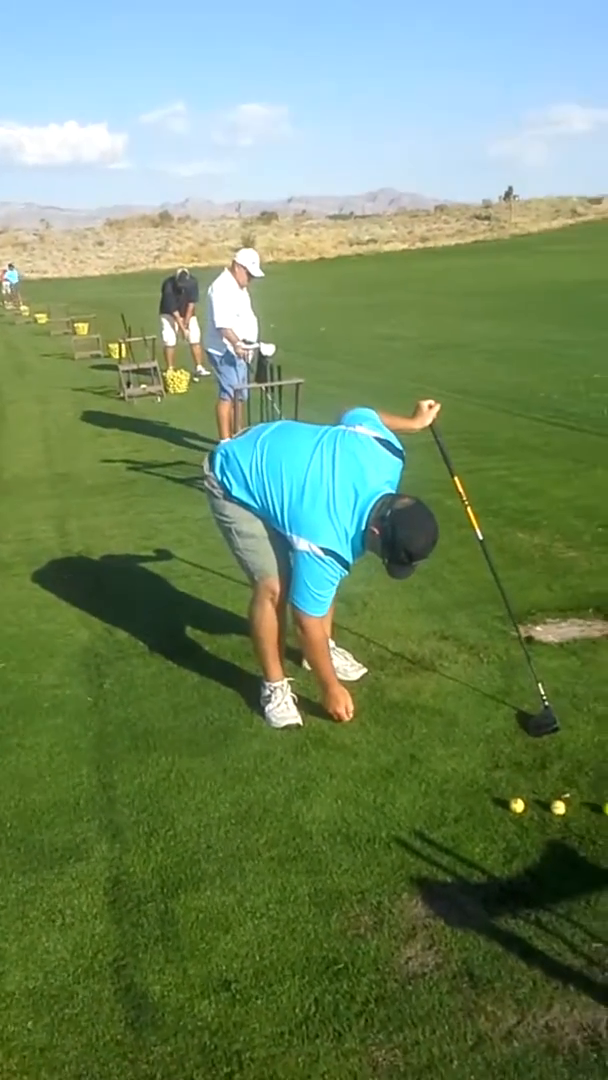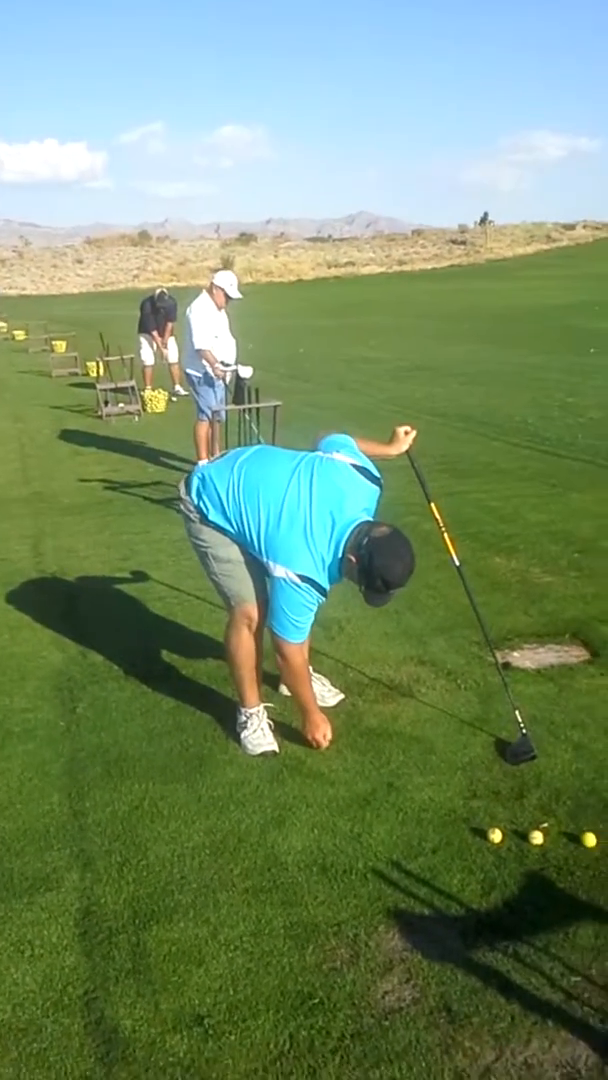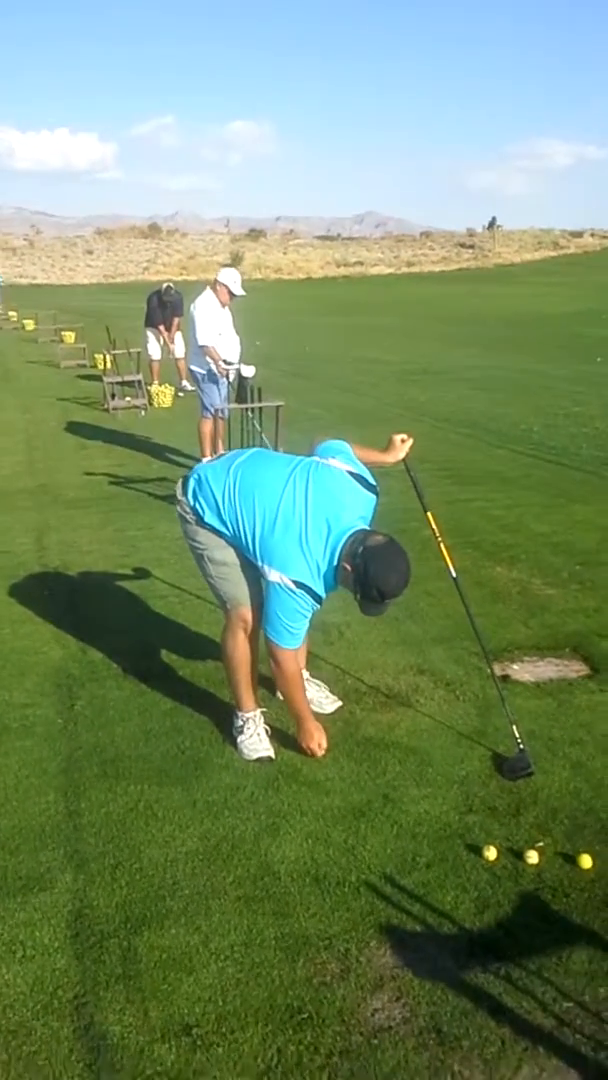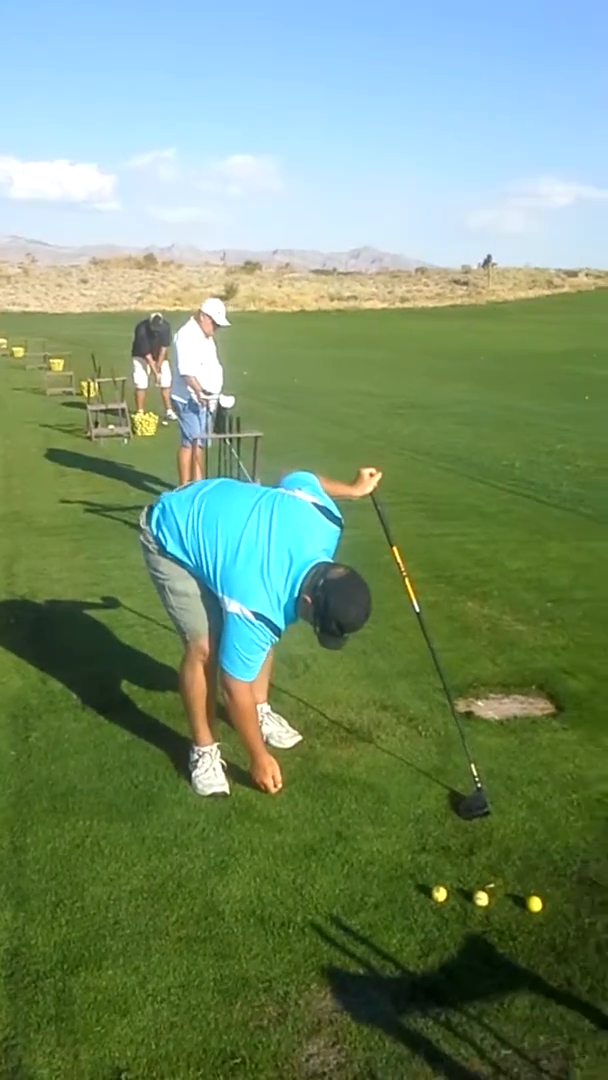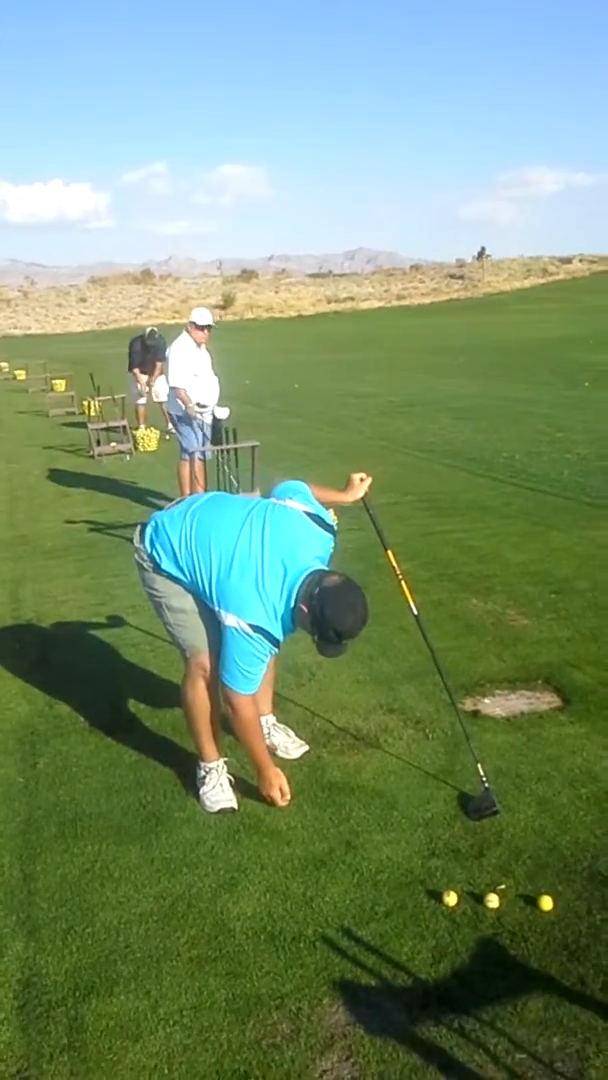
dt=0.3s
person 1, frame 1
left shoulder: (389, 455)
right shoulder: (326, 543)
left elbow: (359, 415)
right elbow: (308, 621)
left wrist: (413, 422)
right wrist: (331, 689)
right hip: (233, 482)
right knee: (273, 586)
left ankle: (325, 648)
right ankle: (274, 687)
person 1, frame 2
left shoulder: (366, 482)
right shoulder: (303, 571)
left elbow: (335, 441)
right elbow: (287, 649)
left wrist: (390, 448)
right wrist: (311, 716)
right hip: (210, 504)
right knee: (250, 611)
left ankle: (300, 676)
right ankle: (250, 712)
person 1, frame 3
left shoulder: (363, 490)
right shoulder: (299, 576)
left elbow: (332, 447)
right elbow: (281, 655)
left wrist: (387, 455)
right wrist: (305, 724)
right hip: (206, 506)
right knee: (246, 615)
left ankle: (300, 679)
right ankle: (247, 717)
person 1, frame 4
left shoulder: (326, 522)
right shoulder: (258, 607)
left elbow: (300, 479)
right elbow: (236, 686)
left wrist: (355, 489)
right wrist: (259, 760)
right hip: (169, 536)
right knee: (205, 647)
left ankle: (260, 712)
right ankle: (203, 751)
person 1, frame 5
left shoulder: (320, 532)
right shoulder: (254, 619)
left elbow: (291, 488)
right elbow: (238, 700)
left wrist: (345, 495)
right wrist: (266, 771)
right hip: (164, 554)
right knee: (204, 662)
left ankle: (265, 723)
right ankle: (210, 767)
